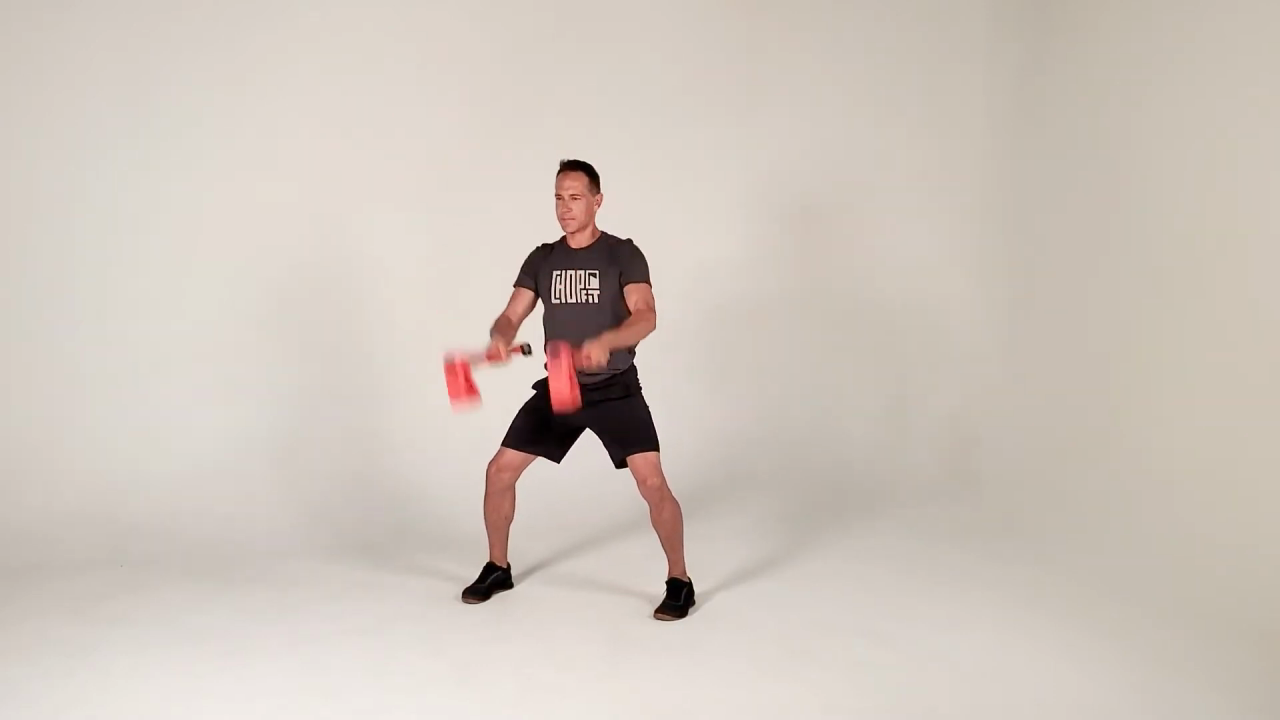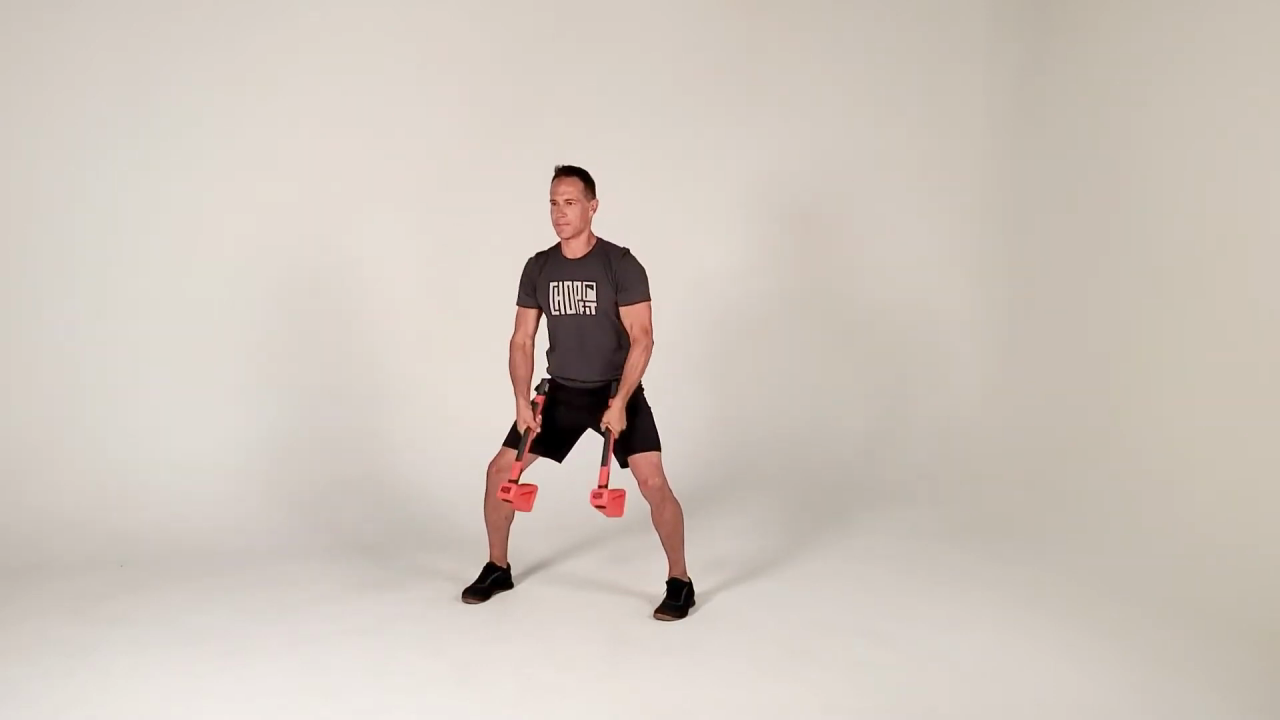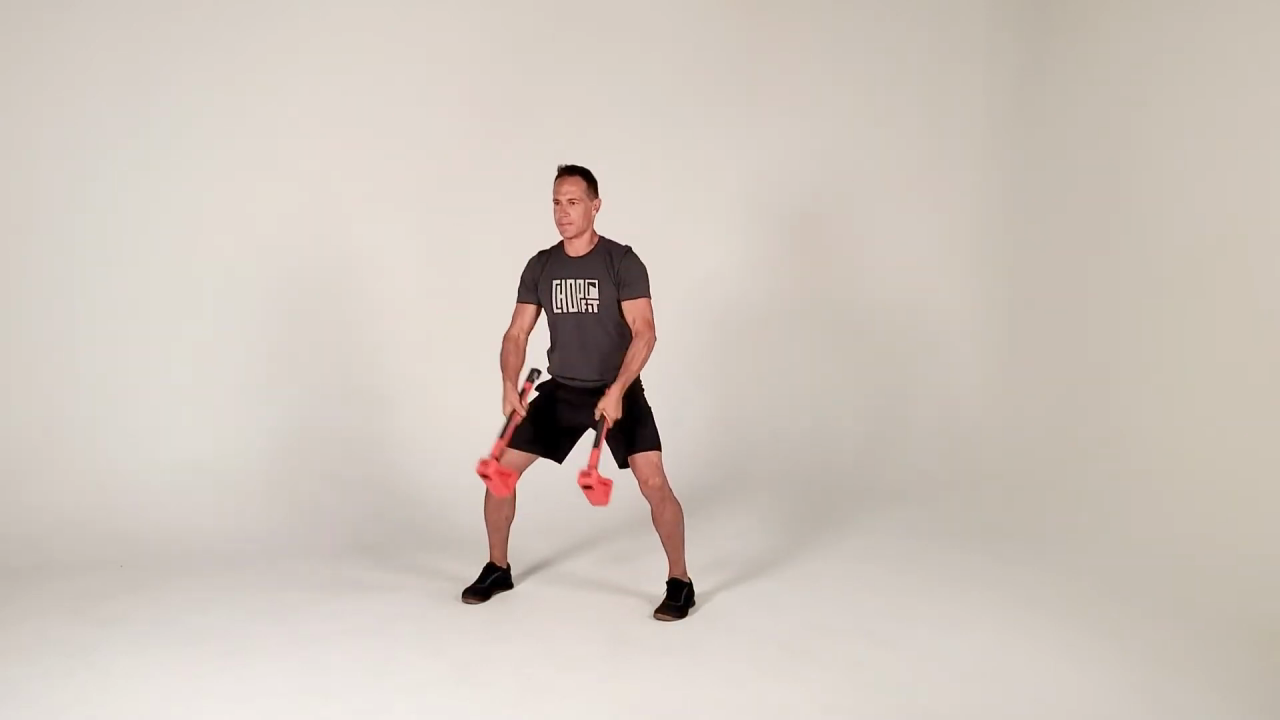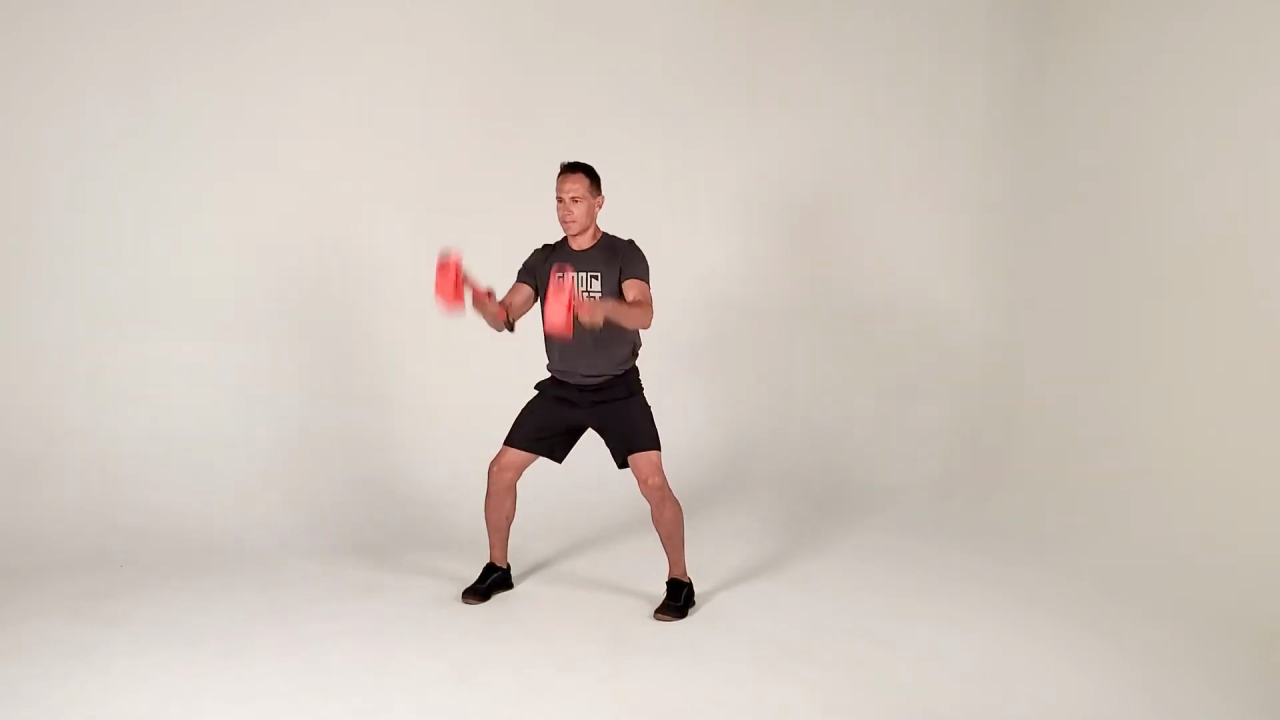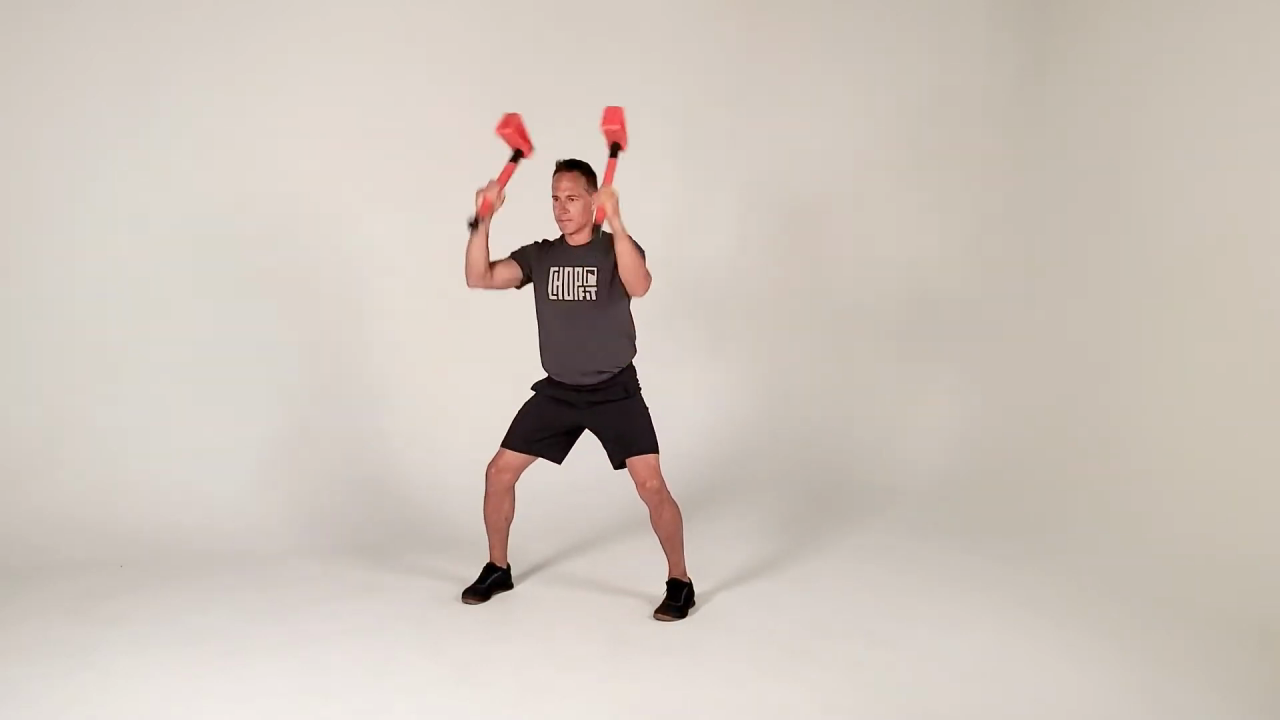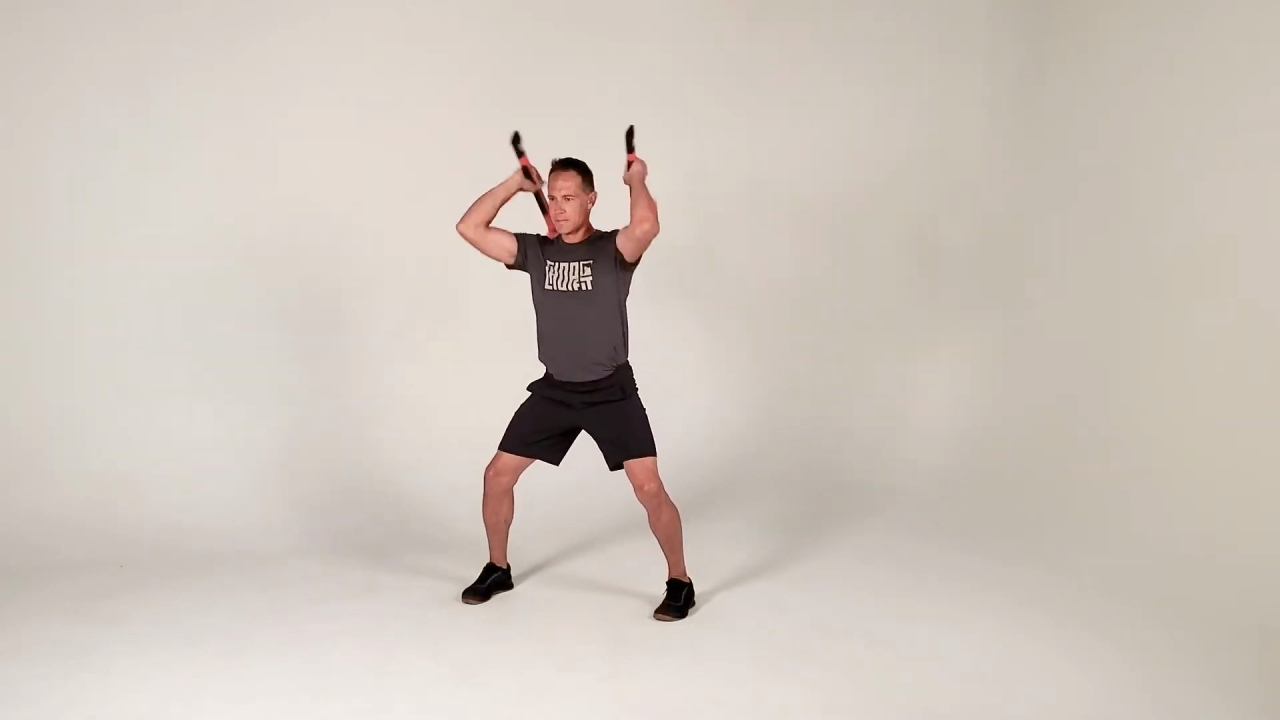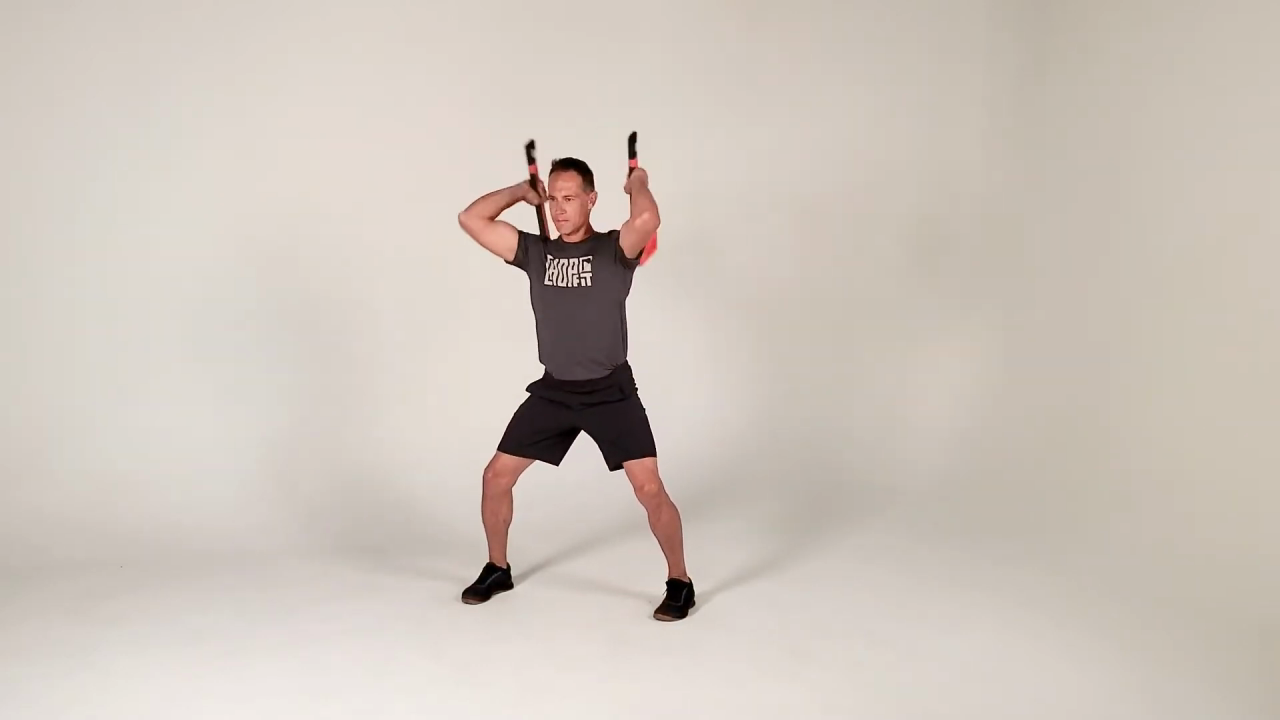
dt=0.2s
person 1, frame 1
left shoulder: (623, 255)
right shoulder: (540, 259)
left elbow: (645, 316)
right elbow: (511, 318)
left wrist: (607, 342)
right wrist: (499, 339)
left hip: (616, 387)
right hip: (556, 389)
left knee: (652, 483)
right knee: (499, 471)
left ankle: (679, 582)
right ankle: (497, 568)
person 1, frame 2
left shoulder: (621, 264)
right shoulder: (537, 268)
left elbow: (642, 338)
right elbow: (522, 340)
left wrist: (620, 402)
right wrist: (522, 399)
left hip: (615, 393)
right hip: (560, 392)
left knee: (653, 483)
right knee: (500, 471)
left ankle: (679, 582)
right ankle: (497, 568)
person 1, frame 3
left shoulder: (622, 261)
right shoulder: (540, 266)
left elbow: (644, 334)
right elbow: (517, 333)
left wrist: (616, 391)
right wrist: (510, 386)
left hip: (617, 391)
right hip: (561, 390)
left knee: (653, 483)
right knee: (500, 469)
left ankle: (679, 582)
right ankle: (497, 568)
person 1, frame 4
left shoulder: (624, 253)
right shoulder: (542, 259)
left elbow: (643, 314)
right elbow: (505, 317)
left wrist: (605, 308)
right wrist: (487, 306)
left hip: (618, 389)
right hip: (560, 389)
left knee: (653, 482)
right knee: (501, 470)
left ankle: (679, 583)
right ankle: (497, 568)
person 1, frame 5
left shoulder: (615, 249)
right shoulder: (538, 256)
left elbow: (639, 286)
right elbow: (478, 277)
left wrist: (615, 219)
right wrist: (486, 216)
left hip: (614, 389)
right hip: (557, 391)
left knee: (651, 485)
right knee: (498, 472)
left ankle: (679, 582)
right ankle: (497, 568)
person 1, frame 6
left shoulder: (613, 249)
right shoulder: (534, 251)
left elbow: (647, 223)
right elbow: (469, 226)
left wrist: (636, 181)
right wrist: (514, 184)
left hip: (611, 390)
right hip: (554, 391)
left knee: (649, 488)
right knee: (497, 475)
left ankle: (679, 583)
right ankle: (498, 569)
person 1, frame 7
left shoulder: (614, 247)
right shoulder: (535, 249)
left elbow: (647, 219)
right elbow: (470, 219)
left wrist: (637, 181)
right wrist: (520, 192)
left hip: (610, 391)
right hip: (554, 391)
left knee: (649, 489)
right knee: (496, 476)
left ankle: (679, 582)
right ankle: (497, 569)
